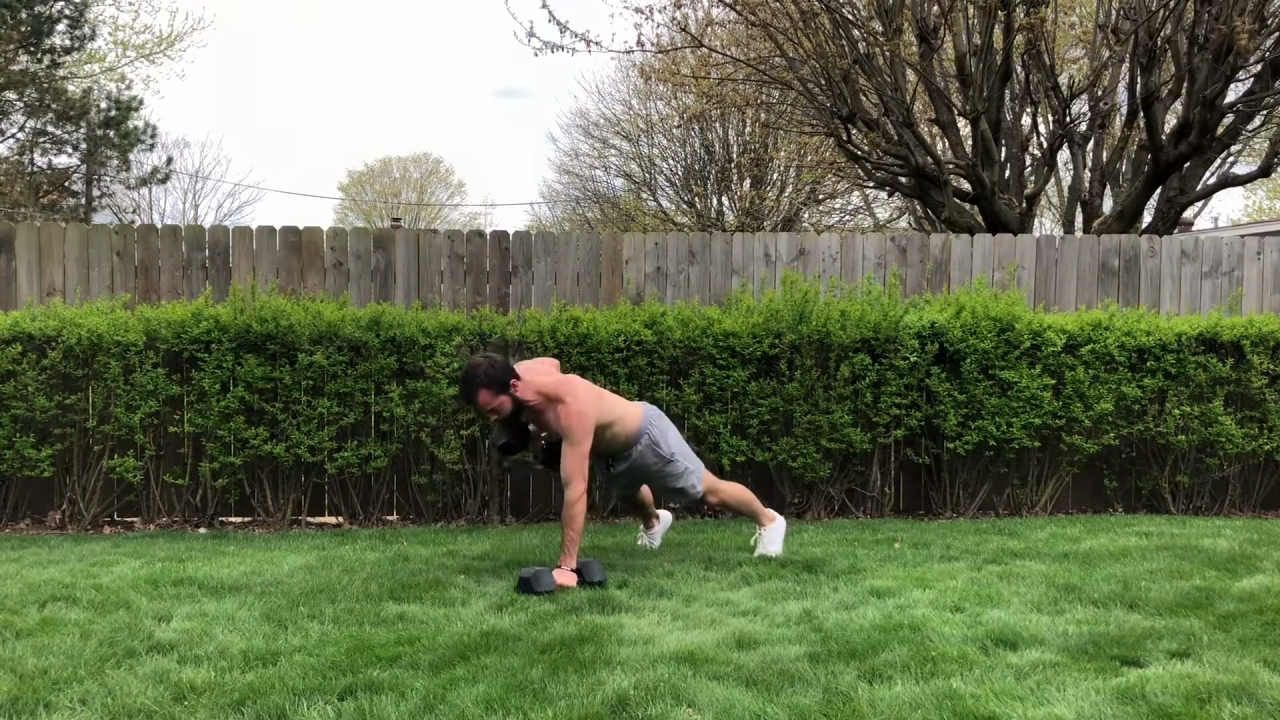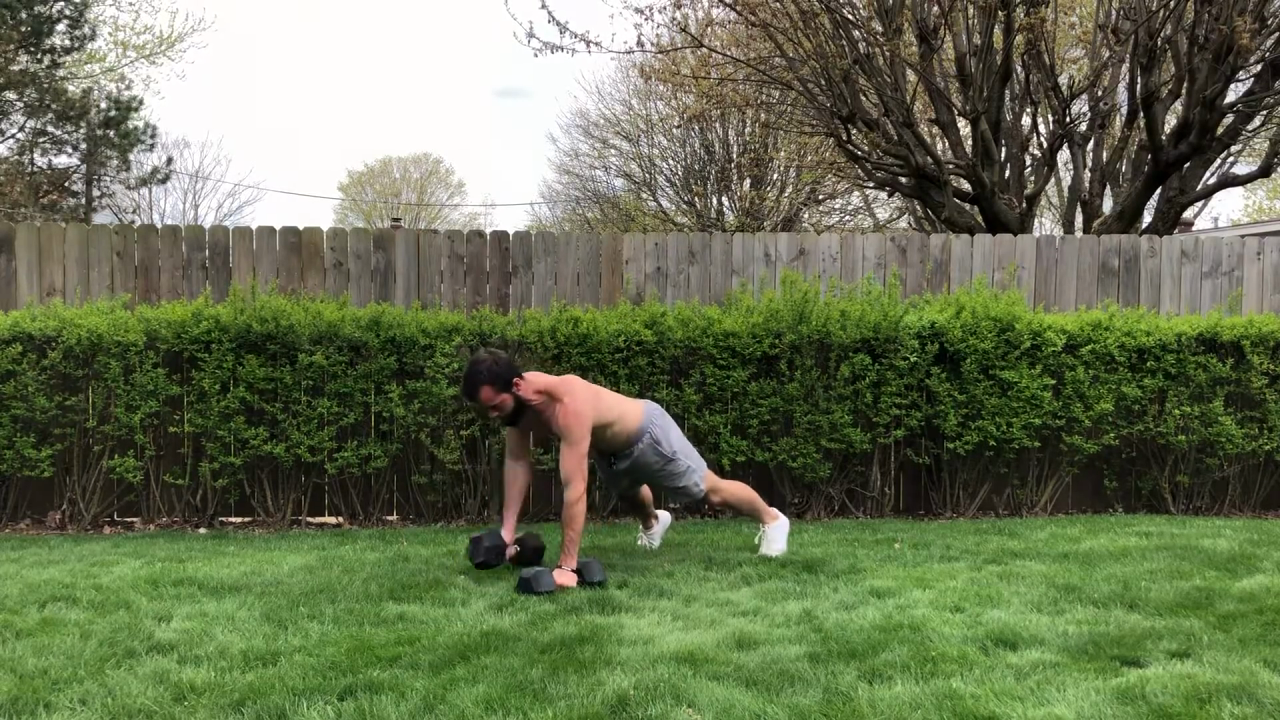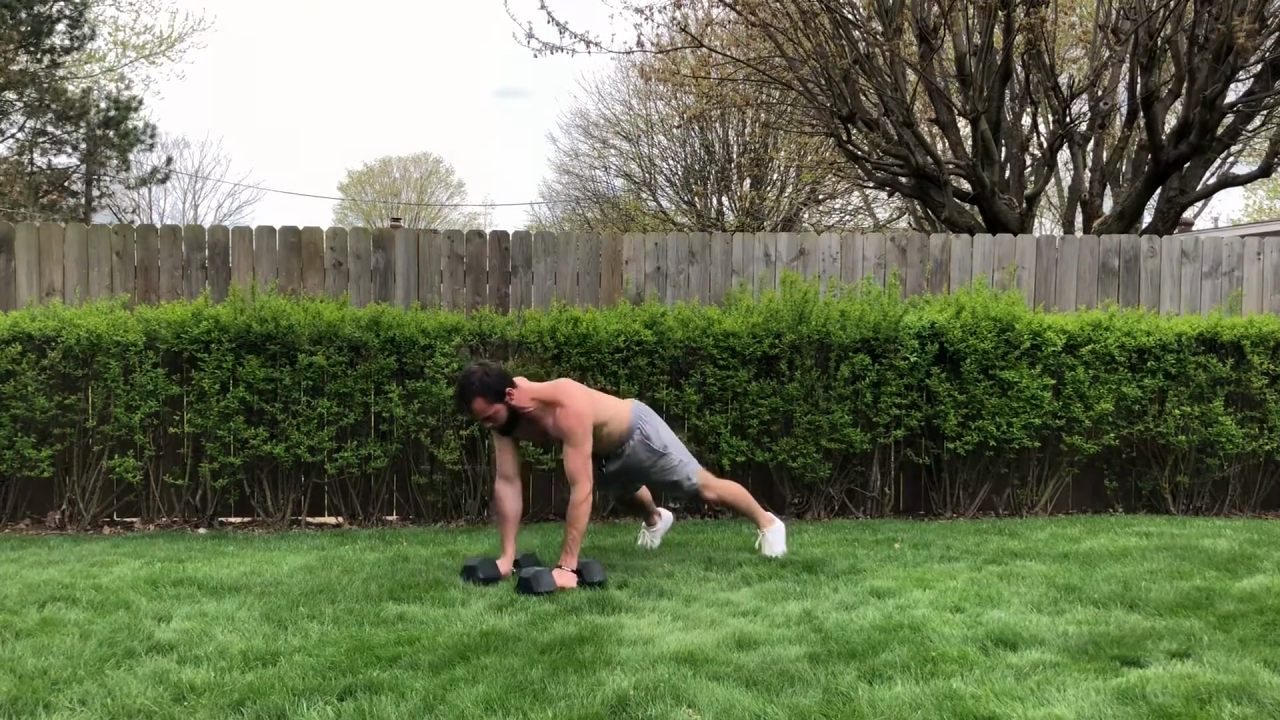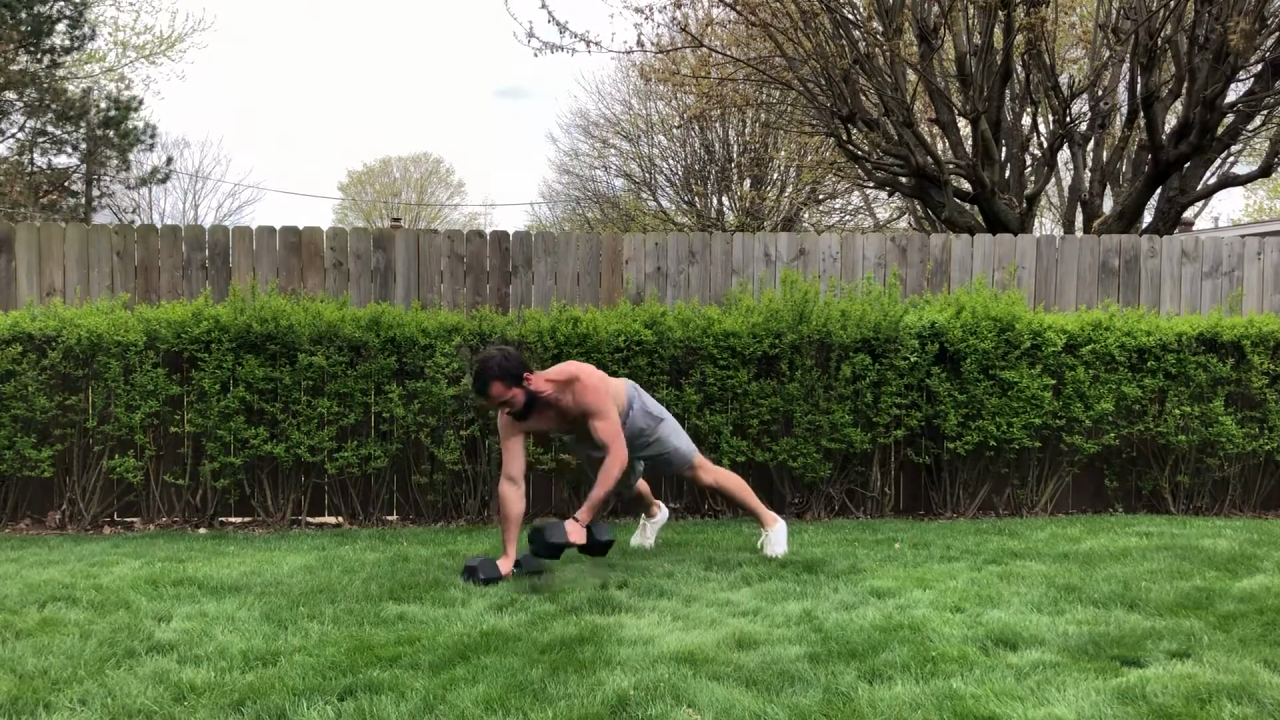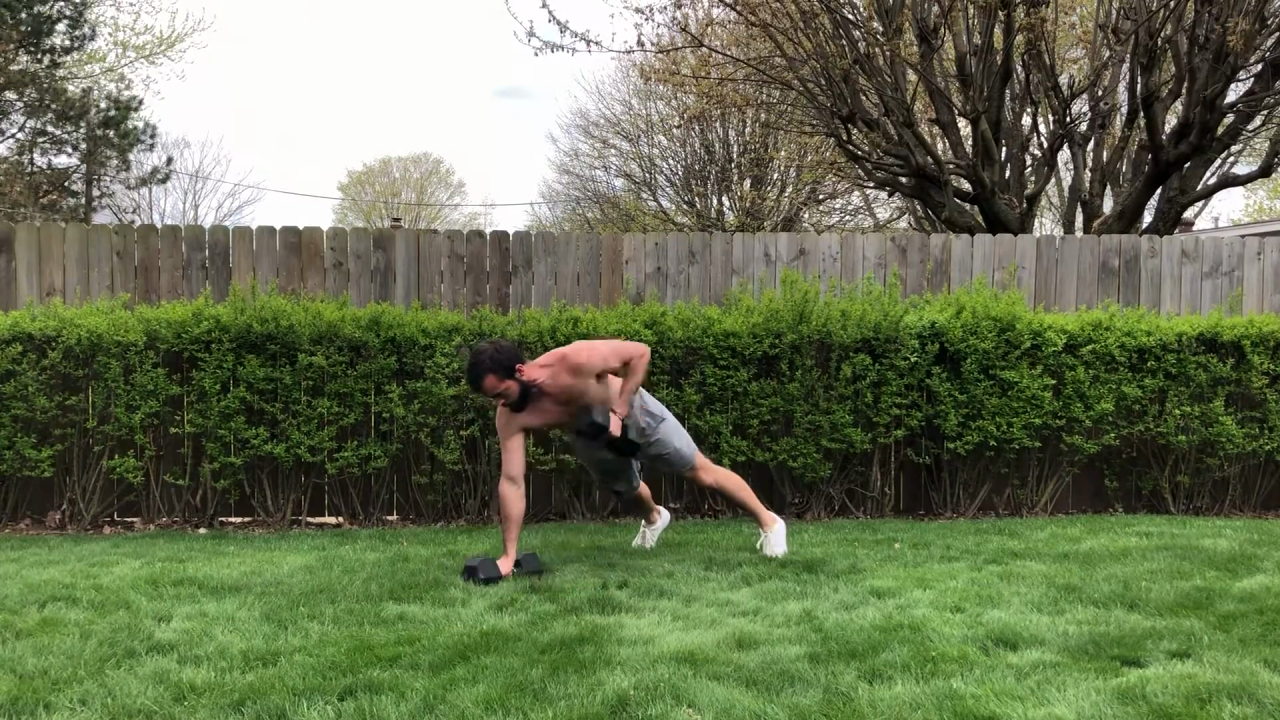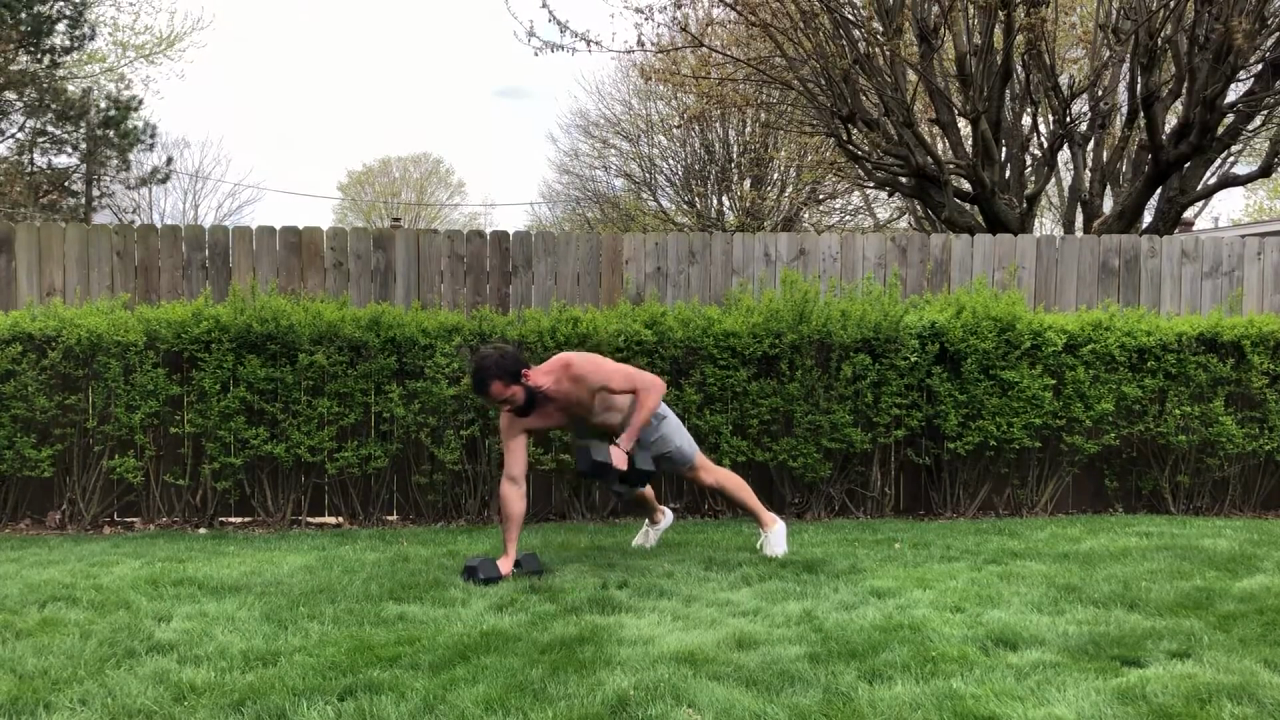
dt=0.3s
person 1, frame 1
left shoulder: (572, 404)
right shoulder: (519, 373)
left elbow: (575, 490)
right elbow: (552, 361)
left wrist: (566, 566)
right wrist: (535, 429)
left hip: (646, 435)
right hip: (606, 449)
left knee: (710, 491)
right knee: (631, 493)
left ankle: (768, 521)
right ankle: (653, 522)
person 1, frame 2
left shoulder: (569, 404)
right shoulder: (514, 401)
left elbow: (575, 490)
right elbow: (517, 461)
left wrist: (566, 565)
right wrist: (508, 529)
left hip: (648, 434)
right hip: (608, 448)
left knee: (711, 491)
right knee: (629, 491)
left ankle: (771, 519)
right ankle: (653, 522)
person 1, frame 3
left shoulder: (568, 407)
right shoulder: (506, 413)
left elbow: (581, 489)
right elbow: (507, 484)
left wrist: (567, 565)
right wrist: (508, 555)
left hip: (637, 433)
right hip: (602, 453)
left knee: (704, 487)
right knee: (629, 492)
left ankle: (768, 522)
right ankle: (655, 520)
person 1, frame 4
left shoulder: (582, 382)
right shoulder: (511, 418)
left elbow: (618, 456)
right elbow: (511, 482)
left wrist: (580, 521)
right wrist: (508, 555)
left hip: (632, 411)
right hip: (588, 436)
left knee: (700, 471)
right knee: (626, 485)
left ankle: (769, 521)
right ankle: (653, 513)
person 1, frame 5
left shoulder: (574, 360)
right shoulder: (510, 415)
left elbow: (640, 352)
right elbow: (511, 482)
left wrist: (617, 412)
right wrist: (508, 555)
left hip: (635, 412)
right hip: (589, 436)
left knee: (703, 473)
right knee: (626, 489)
left ankle: (769, 522)
right ankle: (654, 518)
person 1, frame 6
left shoulder: (577, 368)
right shoulder: (514, 418)
left elbow: (654, 384)
right elbow: (512, 482)
left wrist: (624, 446)
right wrist: (509, 554)
left hip: (638, 413)
right hip: (591, 433)
left knee: (702, 472)
right knee: (628, 487)
left ankle: (768, 522)
right ankle: (657, 517)
